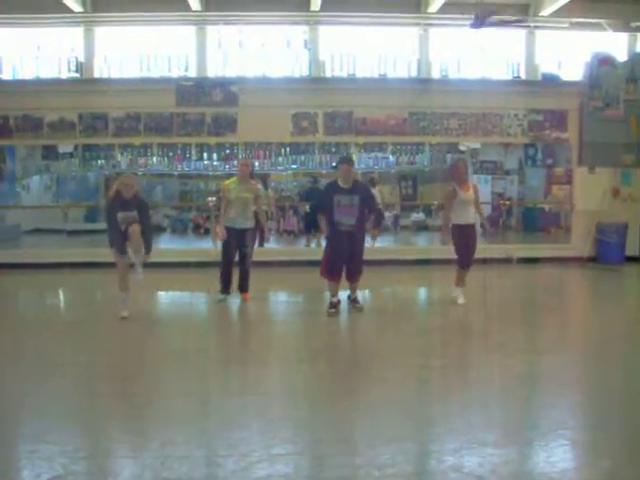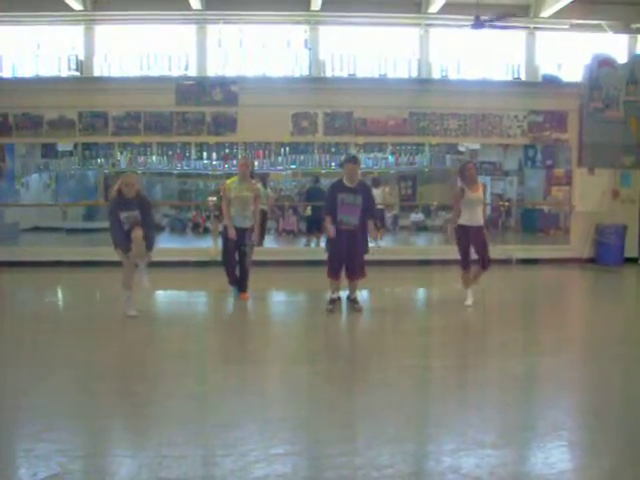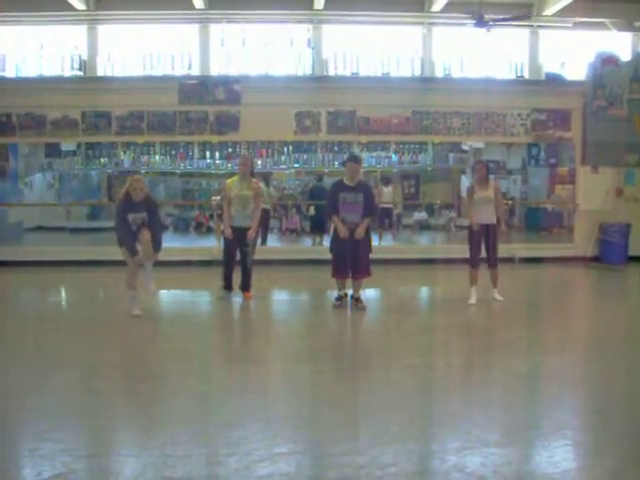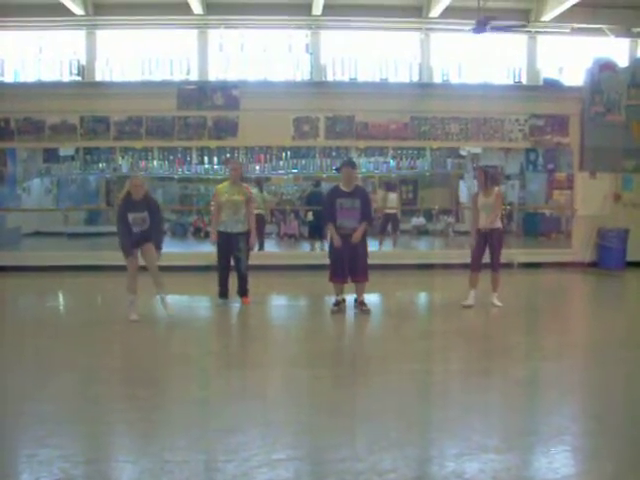
dt=0.3s
person 1, frame 1
left shoulder: (362, 188)
right shoulder: (330, 188)
left elbow: (372, 208)
right elbow: (322, 210)
left wrist: (364, 223)
right wrist: (324, 226)
left hip: (356, 235)
right hip: (336, 234)
left knee: (355, 268)
right knee: (332, 267)
left ankle: (353, 297)
right ankle: (334, 300)
person 1, frame 2
left shoulder: (365, 189)
right shoulder: (335, 187)
left elbow: (370, 212)
right elbow: (328, 210)
left wrist: (370, 228)
right wrist: (329, 225)
left hip: (357, 234)
right hip: (338, 233)
left knee: (356, 266)
right knee: (334, 265)
left ankle: (352, 297)
right ankle: (334, 297)
person 1, frame 3
left shoulder: (365, 188)
right shoulder: (336, 187)
left elbow: (371, 211)
right elbow: (331, 211)
left wrist: (363, 227)
right wrist: (339, 226)
left hip: (360, 233)
right hip: (341, 232)
left knee: (360, 266)
right knee: (339, 265)
left ankle: (356, 296)
right ankle: (341, 294)
person 1, frame 4
left shoulder: (362, 193)
right shoulder: (333, 193)
left elbow: (368, 217)
right elbow: (328, 218)
left wrist: (360, 231)
right wrist: (334, 235)
left hip: (357, 237)
right hip: (338, 237)
left knee: (360, 270)
right knee: (337, 270)
left ankle: (360, 300)
right ankle: (339, 299)
person 2, frame 1
left shoulder: (474, 187)
right shoulder: (453, 189)
left elbow: (477, 206)
right elbow: (447, 211)
left wrist: (485, 222)
right wrist: (445, 232)
left hip: (471, 226)
right hip: (458, 226)
left knee: (467, 261)
right knee: (463, 260)
left ankle: (457, 290)
right ankle: (460, 293)
person 2, frame 2
left shoulder: (482, 188)
right shoulder: (462, 190)
left elbow: (483, 208)
right elbow: (456, 210)
left wrist: (484, 227)
right wrist: (453, 228)
left hip: (478, 228)
right hip: (464, 227)
left knee: (486, 261)
right knee: (465, 261)
left ankle: (470, 284)
right ankle: (468, 294)
person 2, frame 3
left shoulder: (494, 187)
right shoulder: (471, 188)
left elbow: (499, 206)
right elbow: (469, 207)
left wrist: (502, 223)
right wrist: (472, 221)
left hip: (491, 225)
right hip: (476, 226)
left knee: (493, 260)
right knee: (474, 259)
left ankle: (495, 291)
right ankle: (473, 293)
person 2, frame 4
left shoulder: (497, 193)
right shoulder: (476, 196)
left elbow: (498, 211)
right elbow: (474, 216)
left wrist: (489, 223)
right wrist: (474, 234)
left hip: (495, 230)
right hip: (480, 231)
left knee: (495, 263)
right knee: (475, 263)
left ankle: (494, 297)
right ankle: (471, 297)
person 3, frame 1
left shoulder: (140, 202)
right shoulder: (112, 202)
left elbow: (147, 225)
right elbow: (112, 228)
left wrist: (148, 249)
right wrist: (121, 251)
left hip: (134, 230)
right hip: (118, 237)
left knee: (135, 230)
right knee: (121, 269)
left ankle: (138, 267)
right ankle: (124, 305)
person 3, frame 2
left shoulder: (143, 201)
right shoulder: (115, 202)
left elbow: (149, 223)
right elbow: (115, 227)
left wrist: (149, 248)
right wrist: (126, 249)
left hip: (136, 230)
right hip: (121, 236)
left knee: (137, 236)
right knee: (128, 266)
left ankle: (143, 270)
right ankle: (129, 303)
person 3, frame 3
left shoulder: (150, 203)
right shoulder: (123, 203)
left elbow: (156, 225)
right elbow: (123, 229)
left wrist: (156, 248)
right wrist: (133, 252)
left hip: (142, 229)
right hip: (126, 235)
left knee: (146, 236)
right knee: (132, 266)
left ankle: (149, 275)
right ankle: (133, 303)
person 3, frame 4
left shoulder: (151, 202)
right shoulder: (124, 204)
left elbow: (158, 225)
right elbow: (122, 229)
left wrist: (158, 247)
right wrist: (127, 252)
left hip: (146, 237)
right hip: (130, 239)
left knee: (152, 267)
right knee: (132, 271)
left ankle: (163, 299)
right ankle: (132, 308)
person 4, frame 1
left shoulder: (255, 187)
right shoulder: (228, 185)
left elbow: (260, 210)
right elbow: (223, 207)
left wrist: (265, 229)
right wrist: (221, 227)
left hip: (248, 228)
right hip: (230, 227)
left knee: (245, 261)
right knee: (227, 260)
left ankle: (244, 290)
right ankle: (224, 291)
person 4, frame 2
left shoulder: (255, 187)
right shoulder: (229, 184)
left elbow: (257, 210)
right elbow: (225, 207)
left wrist: (256, 231)
right wrist: (230, 227)
left hip: (247, 228)
right hip: (231, 226)
left knee: (245, 261)
right knee: (228, 258)
left ankle: (243, 289)
right ankle: (234, 282)
person 4, frame 3
left shoulder: (256, 185)
right shoulder: (229, 183)
left elbow: (258, 208)
right elbow: (226, 206)
left wrist: (254, 228)
right wrist: (227, 226)
left hip: (248, 227)
right hip: (232, 226)
left knee: (247, 260)
right knee: (228, 259)
left ankle: (246, 289)
right ankle: (227, 288)
person 4, frame 4
left shoulder: (246, 190)
right shoulder: (220, 189)
left elbow: (251, 213)
right elbow: (215, 212)
left wrist: (253, 234)
right wrist: (213, 231)
left hip: (241, 232)
right hip: (223, 231)
left knee: (242, 265)
right knee: (223, 265)
left ankle: (244, 294)
right ankle: (223, 295)
